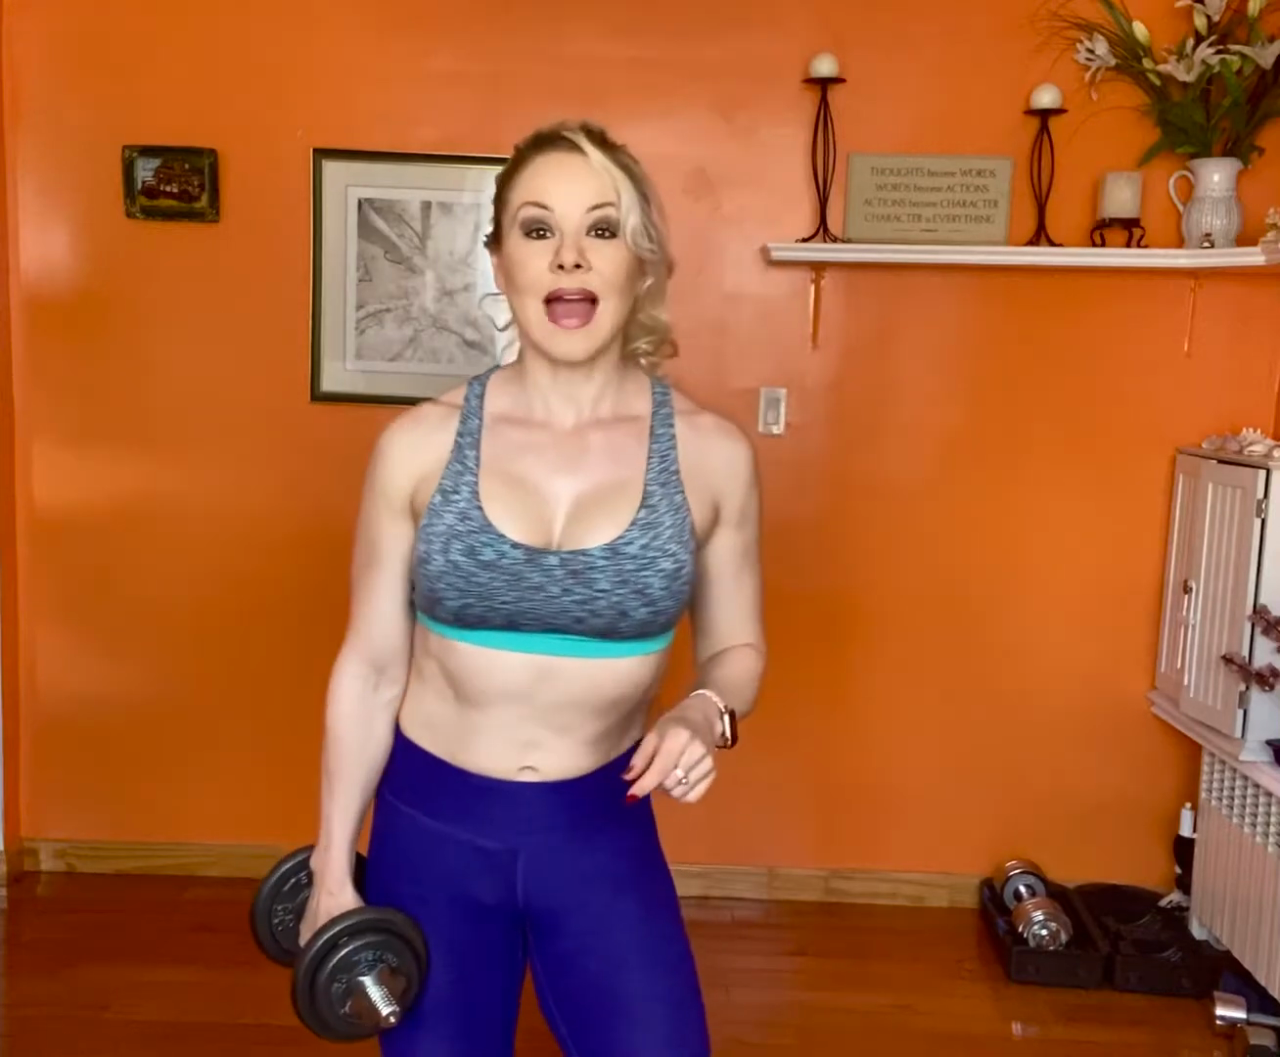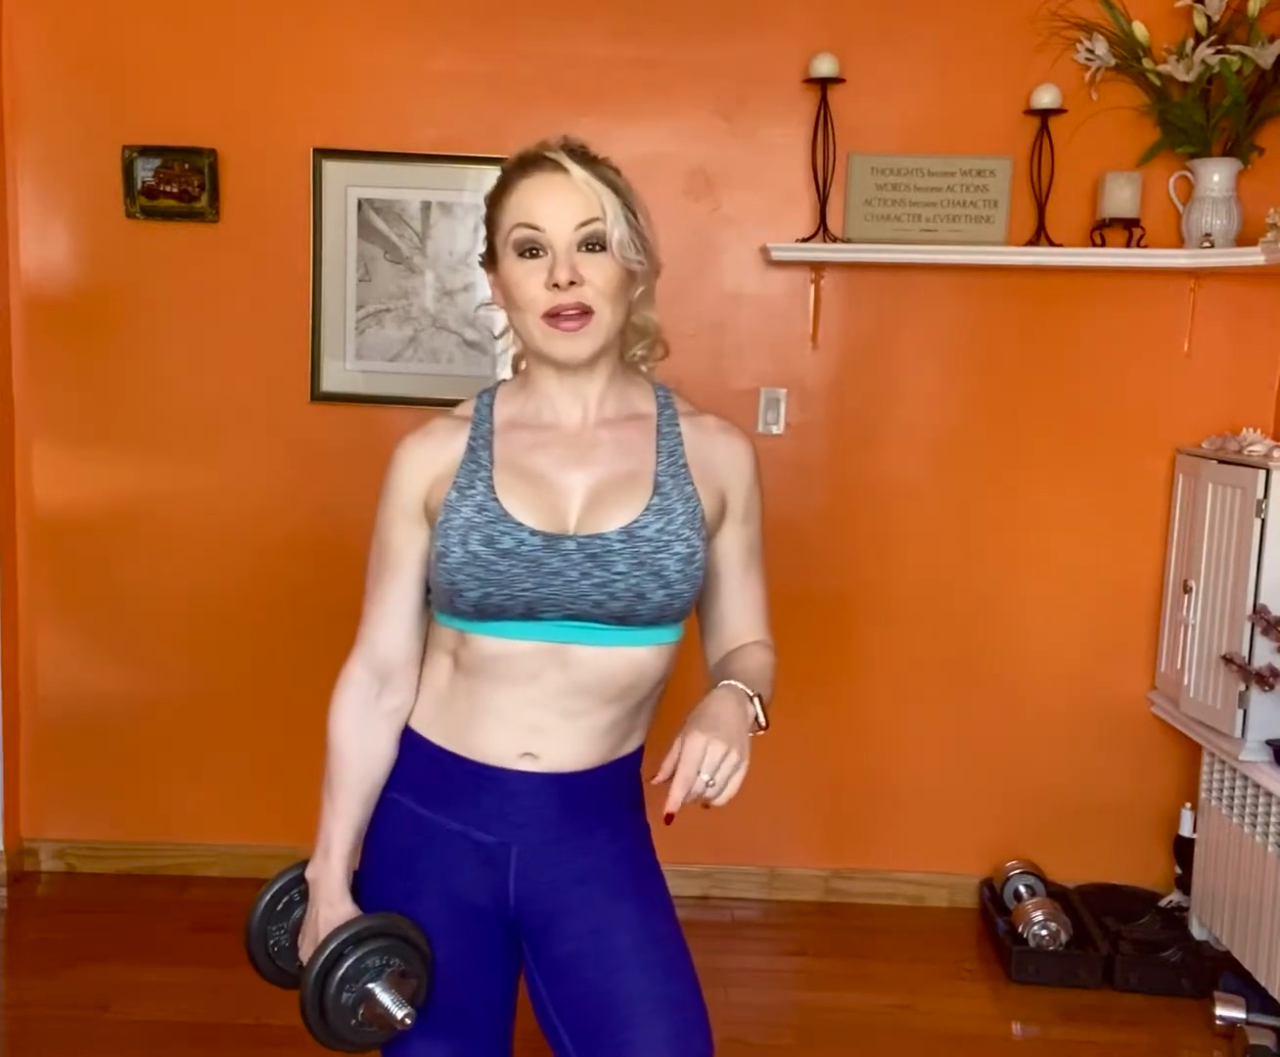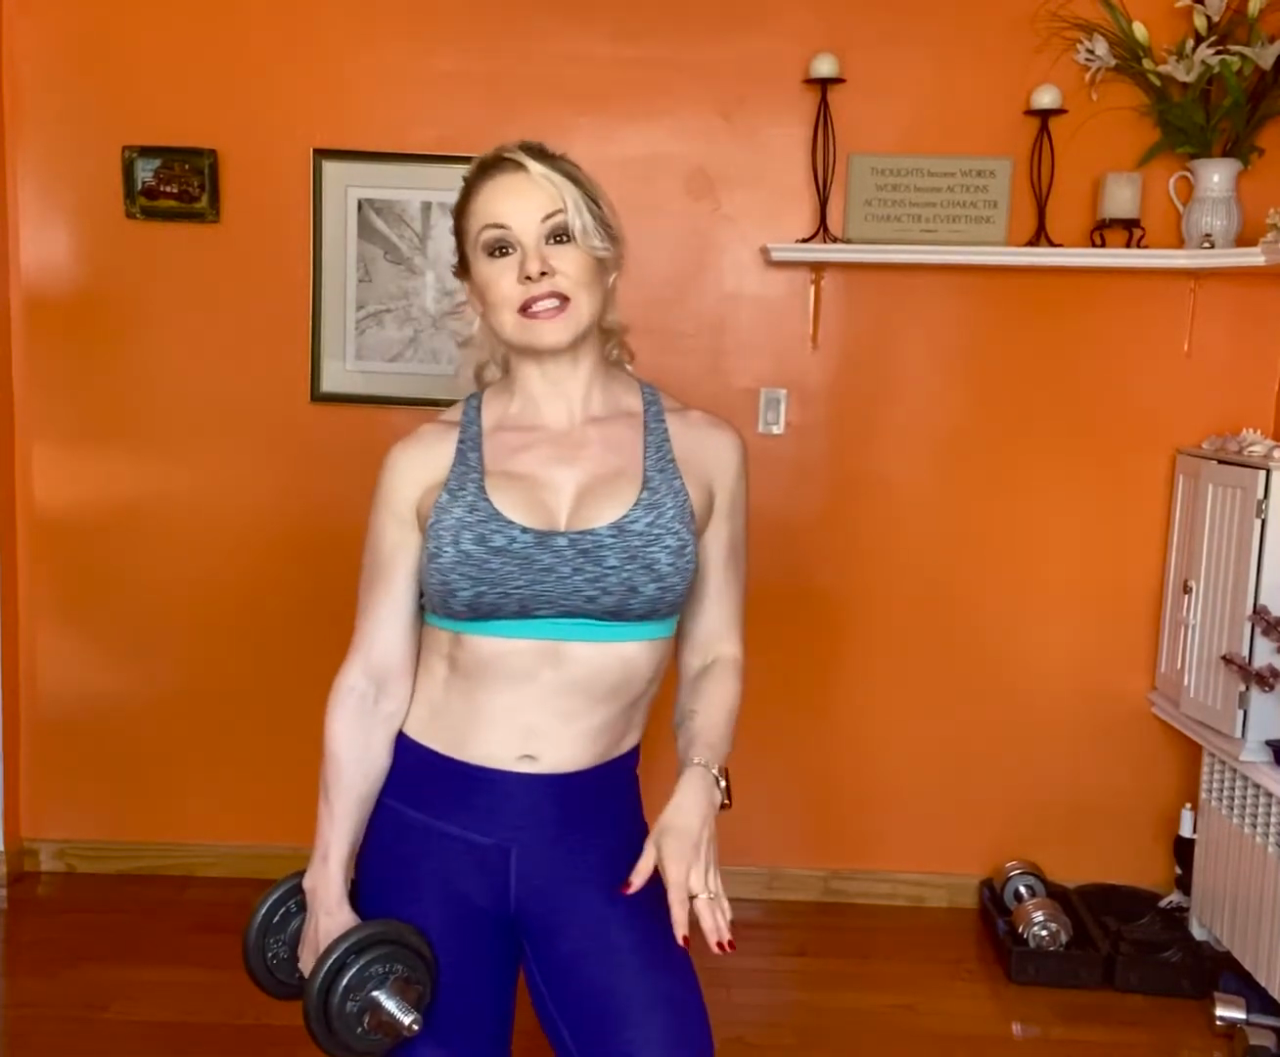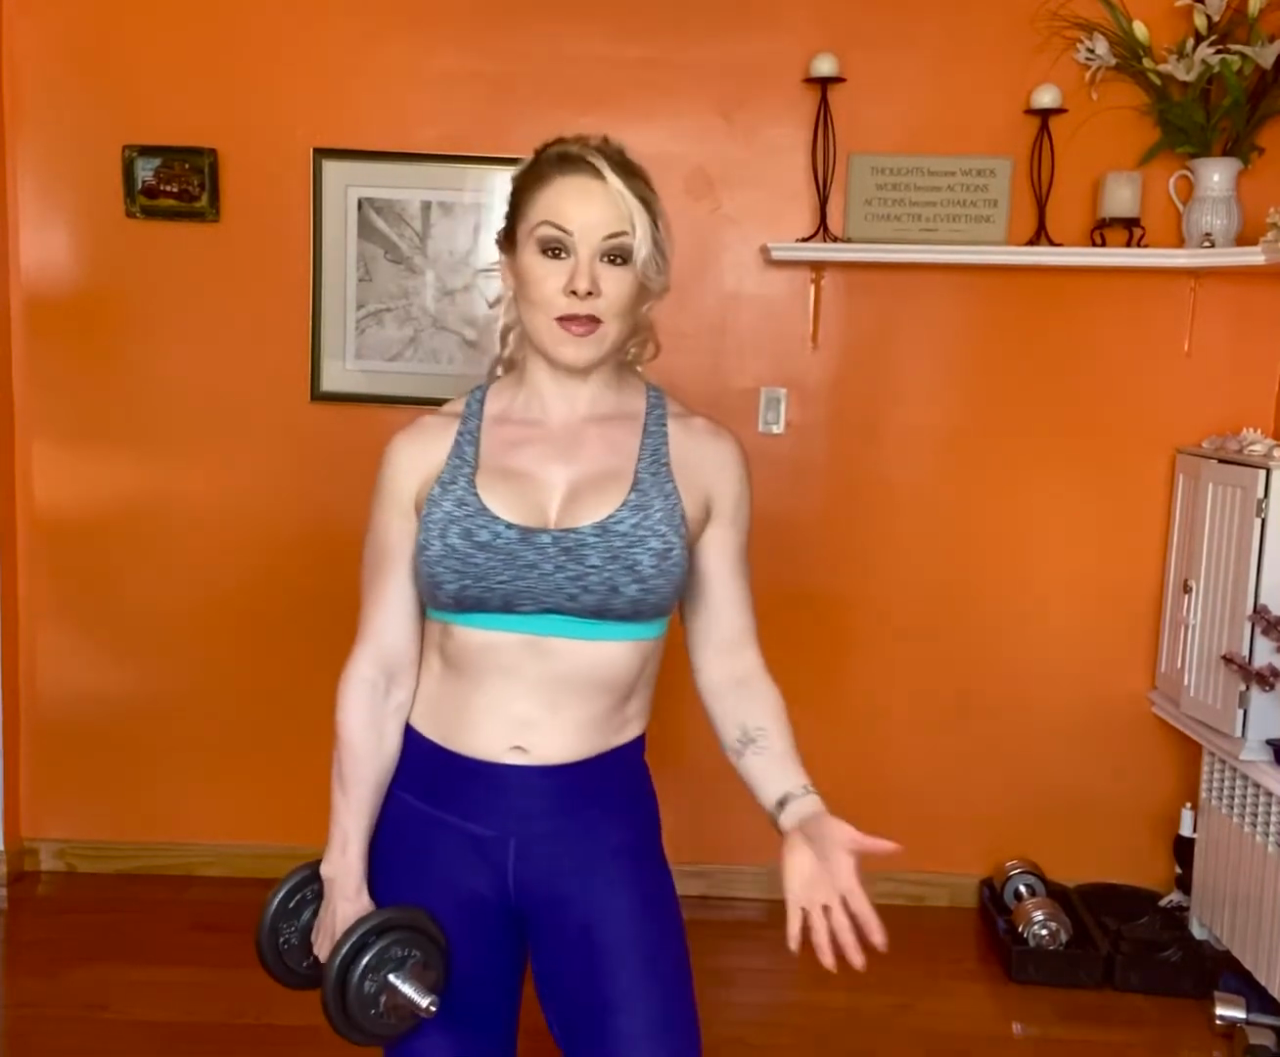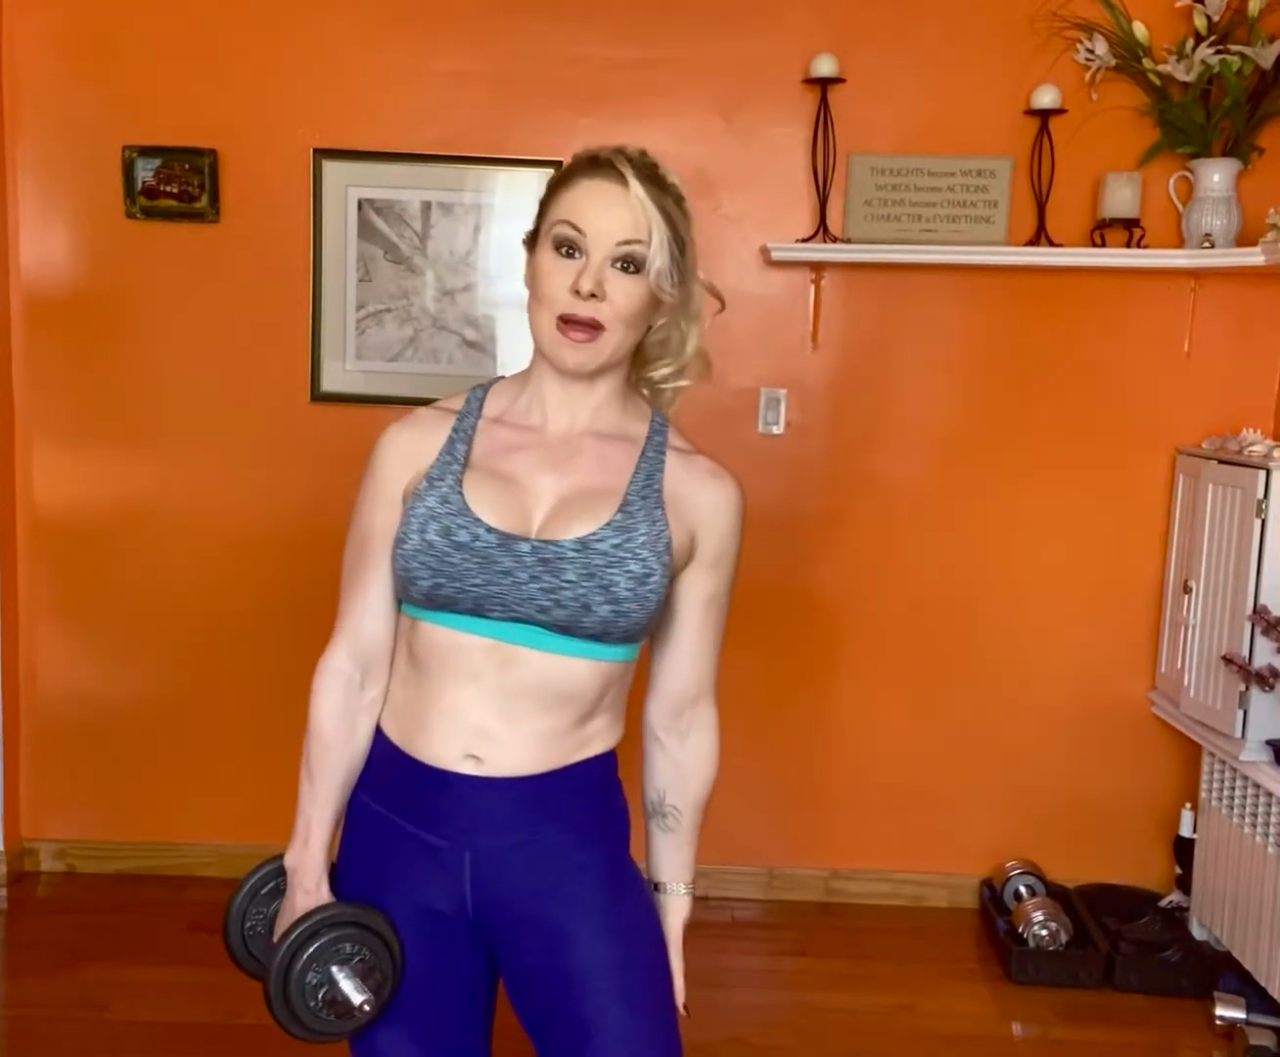
dt=1s
person 1, frame 1
left shoulder: (710, 453)
right shoulder: (420, 445)
left elbow: (736, 645)
right elbow: (370, 667)
left wrist: (704, 714)
right wrist: (332, 865)
left hip: (602, 832)
right hip: (432, 828)
person 1, frame 2
left shoulder: (712, 453)
right shoulder: (435, 454)
left elbow: (745, 644)
right elbow: (378, 674)
left wrist: (733, 703)
right wrist: (330, 874)
left hip: (597, 833)
right hip: (428, 821)
person 1, frame 3
left shoulder: (702, 449)
right shoulder: (426, 459)
left elbow: (715, 656)
right elbow: (371, 679)
left wrist: (697, 790)
right wrist: (327, 880)
left hip: (596, 829)
right hip: (429, 826)
person 1, frame 4
left shoulder: (697, 456)
right shoulder: (425, 449)
left elbow: (727, 660)
right elbow: (377, 668)
left wrist: (801, 817)
right wrist: (345, 868)
left hip: (601, 826)
right hip: (432, 821)
person 1, frame 5
left shoulder: (695, 492)
right shoulder: (419, 443)
left elbow: (682, 712)
right elbow: (353, 664)
left wrist: (672, 896)
right wrist: (308, 863)
left hip: (570, 840)
right hip: (399, 829)
